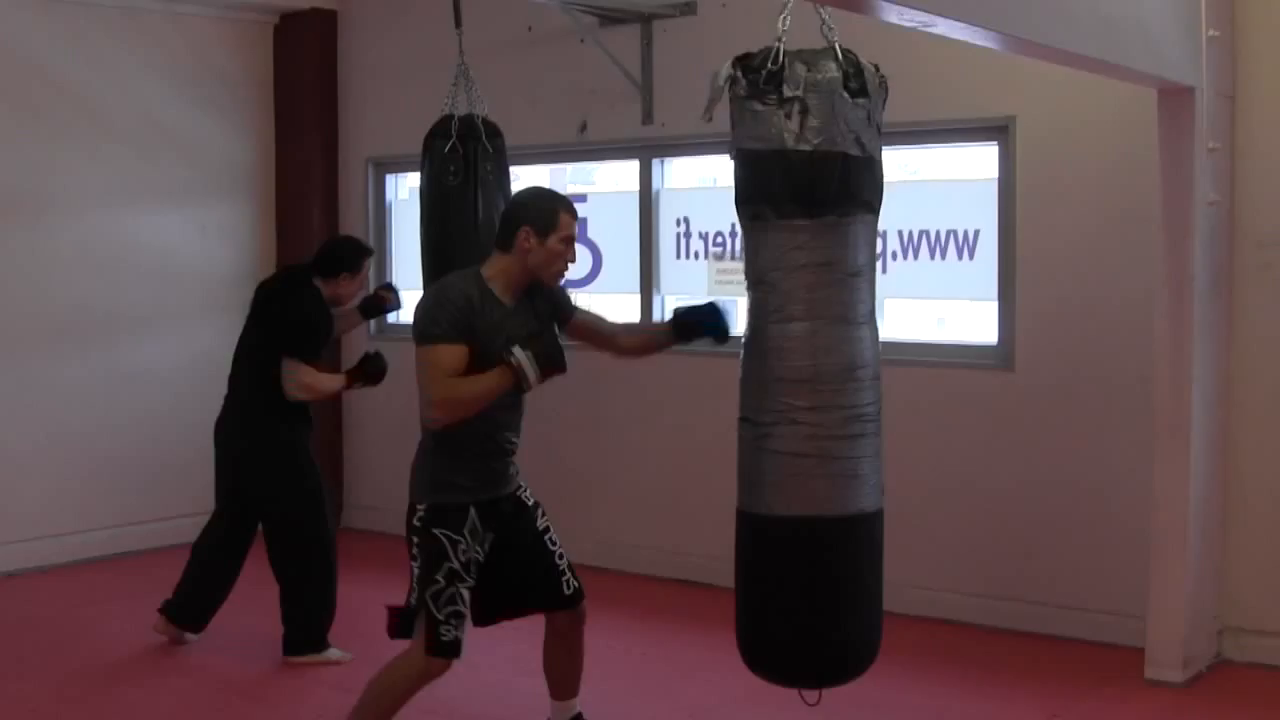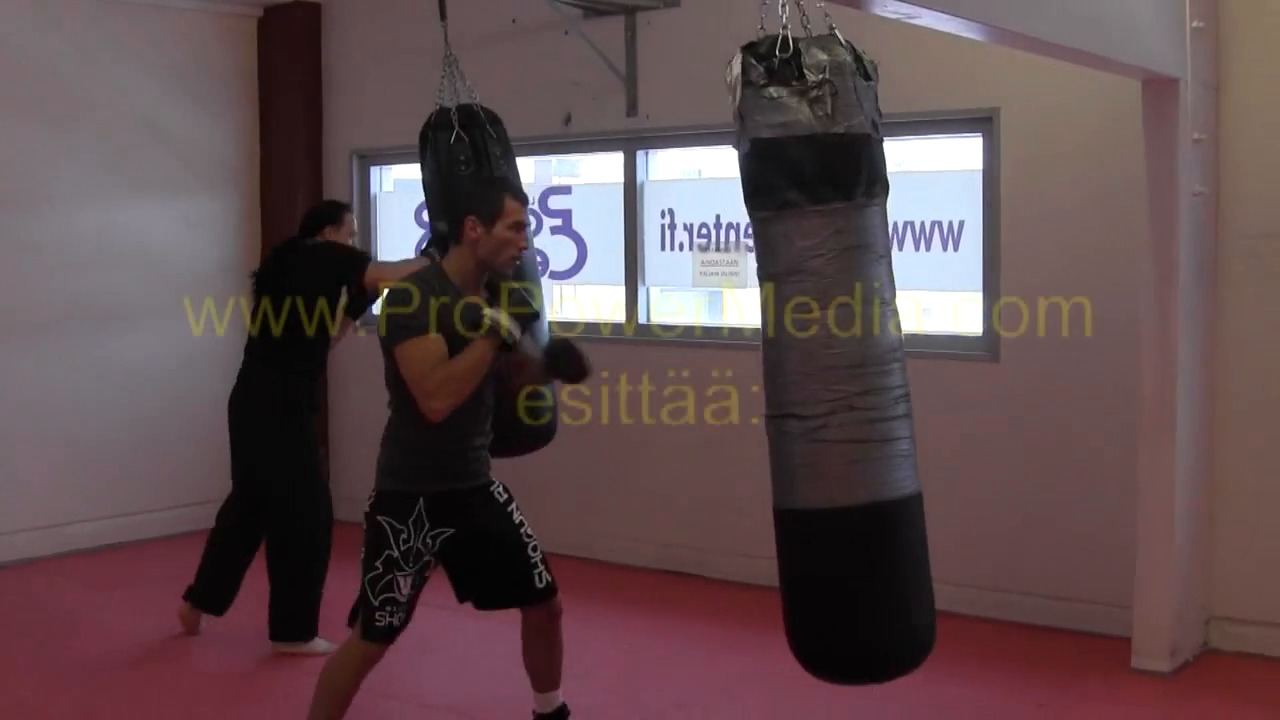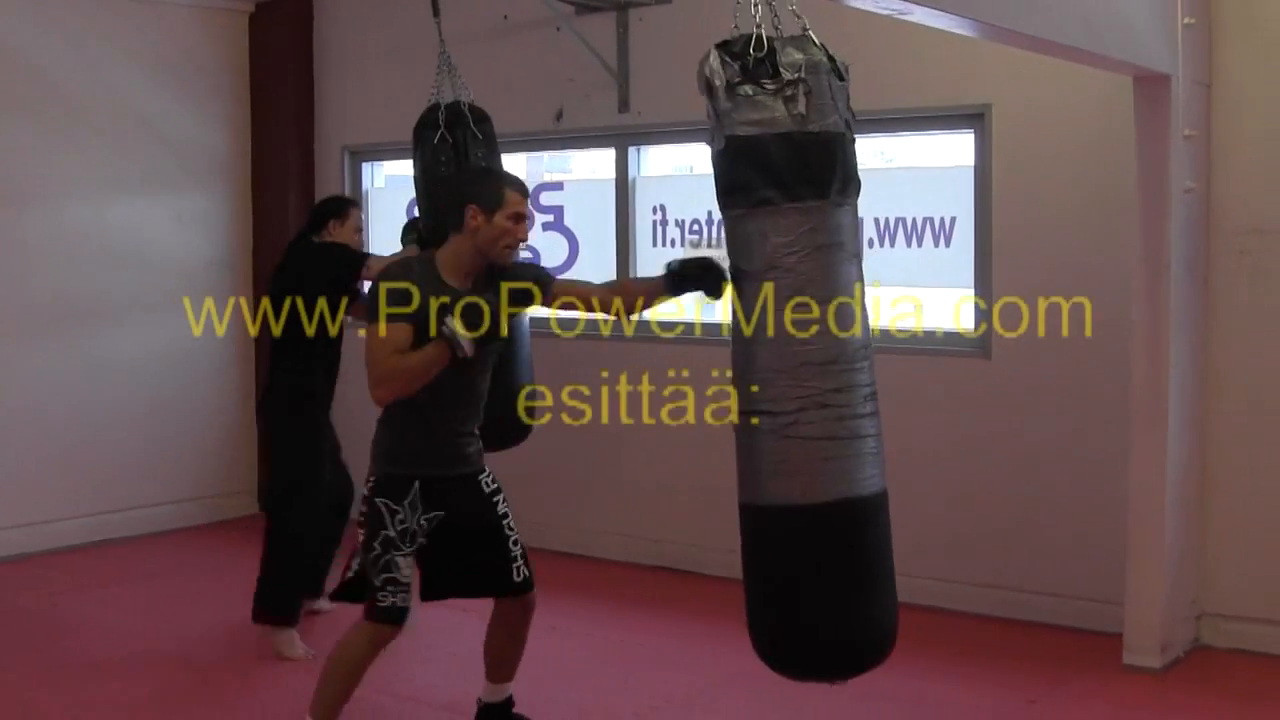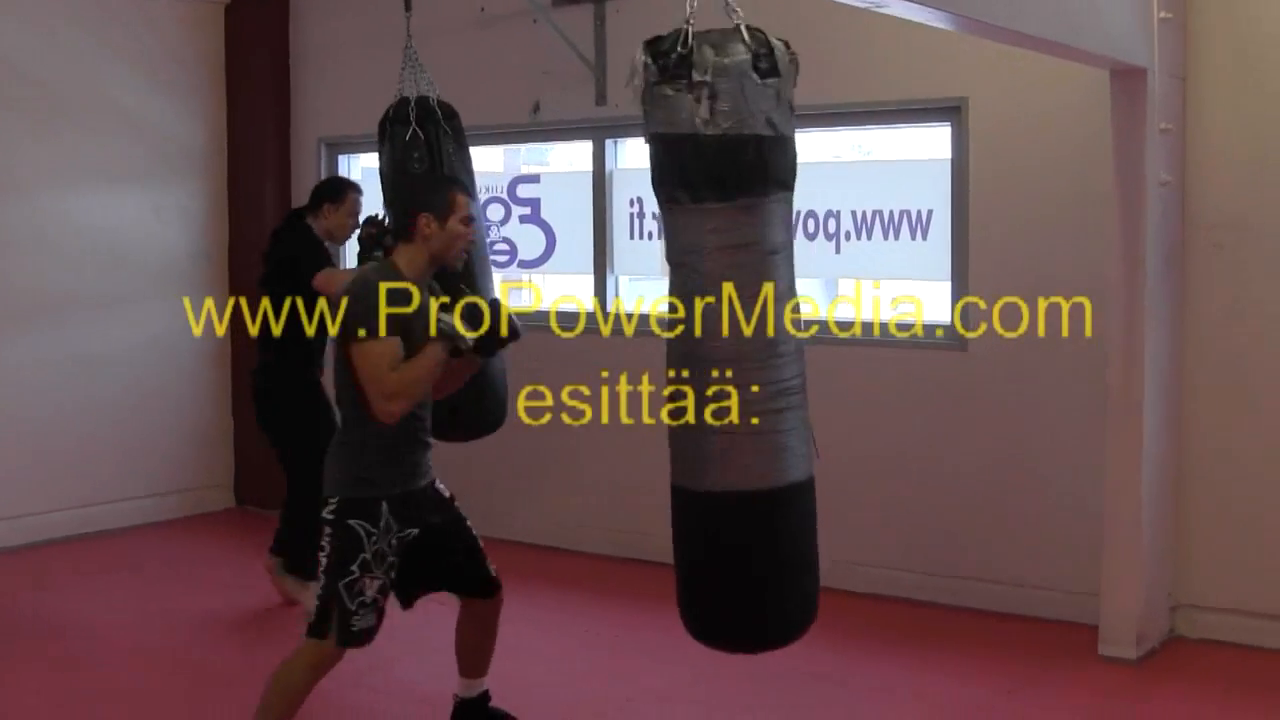
dt=0.5s
person 1, frame 1
left shoulder: (535, 294)
right shoulder: (452, 300)
left elbow: (612, 339)
right elbow: (438, 409)
left wrist: (678, 329)
right wrist: (519, 367)
left hip: (499, 490)
right hip: (447, 501)
left knee: (566, 606)
right knee: (434, 653)
person 1, frame 2
left shoulder: (492, 292)
right shoulder: (412, 296)
left elbow: (509, 375)
right elbow: (437, 401)
left wrist: (552, 362)
right wrist: (497, 330)
left hip: (474, 484)
right hip: (410, 493)
left knee: (544, 604)
right knee: (372, 641)
person 1, frame 3
left shoulder: (505, 277)
right shoulder: (400, 282)
left elbow: (593, 299)
right elbow: (384, 387)
left wrist: (677, 278)
right wrist: (456, 335)
left hip: (461, 470)
right hip: (404, 476)
left knee: (517, 596)
right knee: (380, 624)
person 1, frame 4
left shoulder: (424, 292)
right shoulder: (373, 293)
right elbow: (388, 402)
left wrist: (476, 341)
right wrist: (450, 340)
left hip: (413, 483)
right hip: (363, 491)
left knee: (485, 593)
right knee: (330, 641)
person 2, frame 1
left shoulder: (281, 288)
right shoulder: (311, 310)
right elbow: (298, 384)
left wrist: (365, 309)
right wrist: (353, 378)
left hip: (235, 427)
right hip: (271, 438)
left knee: (230, 523)
right knee: (309, 534)
left ankle: (176, 617)
right ankle: (306, 642)
person 2, frame 2
left shoulder: (284, 269)
right shoulder: (324, 260)
right elbow: (382, 277)
left wrist: (351, 308)
right wrist: (430, 261)
left hip: (254, 405)
right hip: (282, 410)
left knee: (249, 505)
right knee: (305, 515)
left ankle: (198, 601)
right ankle: (293, 631)
person 2, frame 3
left shoulder: (306, 265)
right shoulder: (316, 259)
left elbow: (357, 313)
right elbow: (384, 267)
right wrist: (419, 249)
left hip: (300, 402)
right hip: (295, 404)
left knee: (335, 495)
right knee: (301, 504)
left ankle: (300, 592)
right ankle: (278, 614)
person 2, frame 4
left shoulder: (302, 246)
right shoulder: (300, 245)
left elbow: (329, 301)
right elbow: (334, 287)
left hip: (283, 378)
right hip: (290, 381)
left knee: (308, 474)
right knee: (317, 474)
left ankle: (287, 561)
right ankle: (298, 568)
